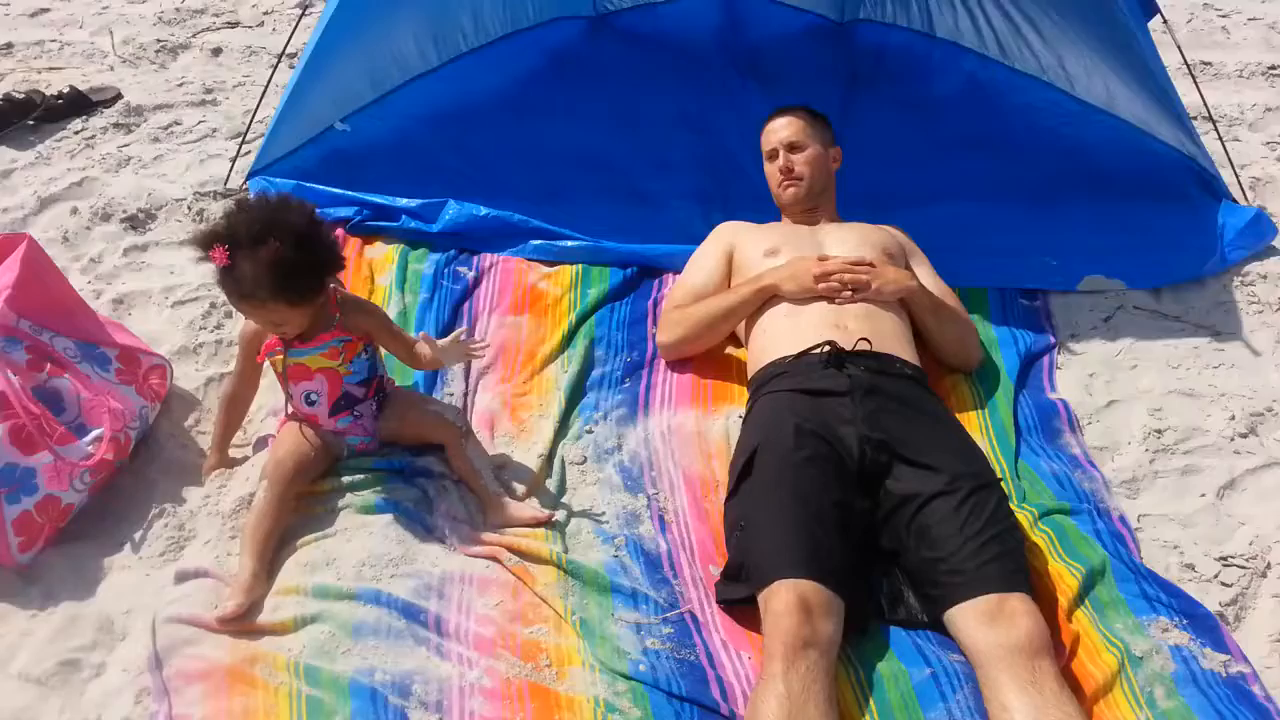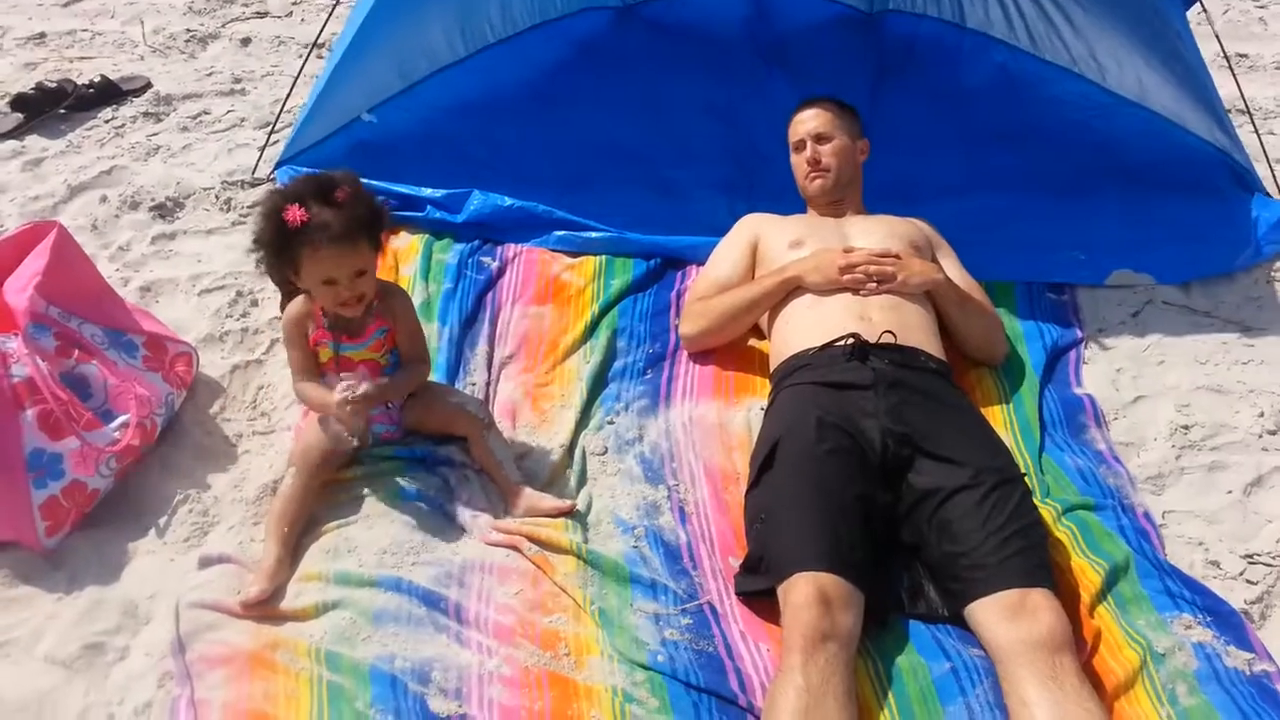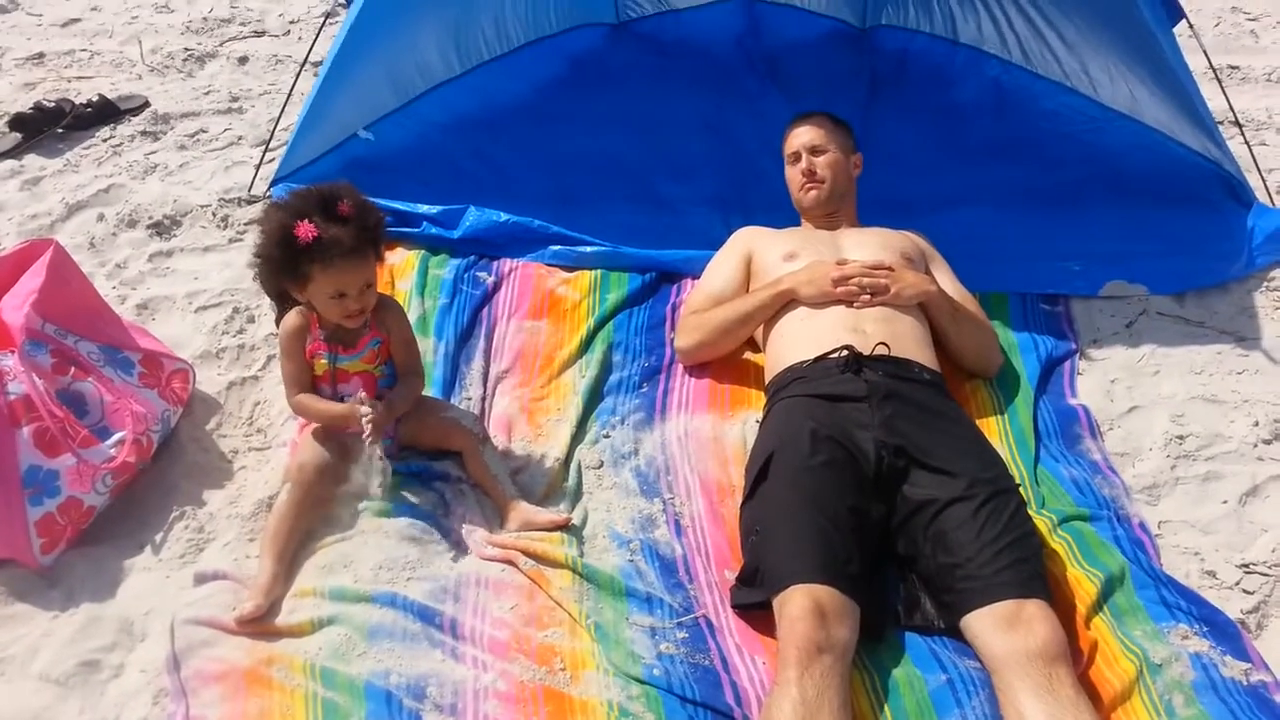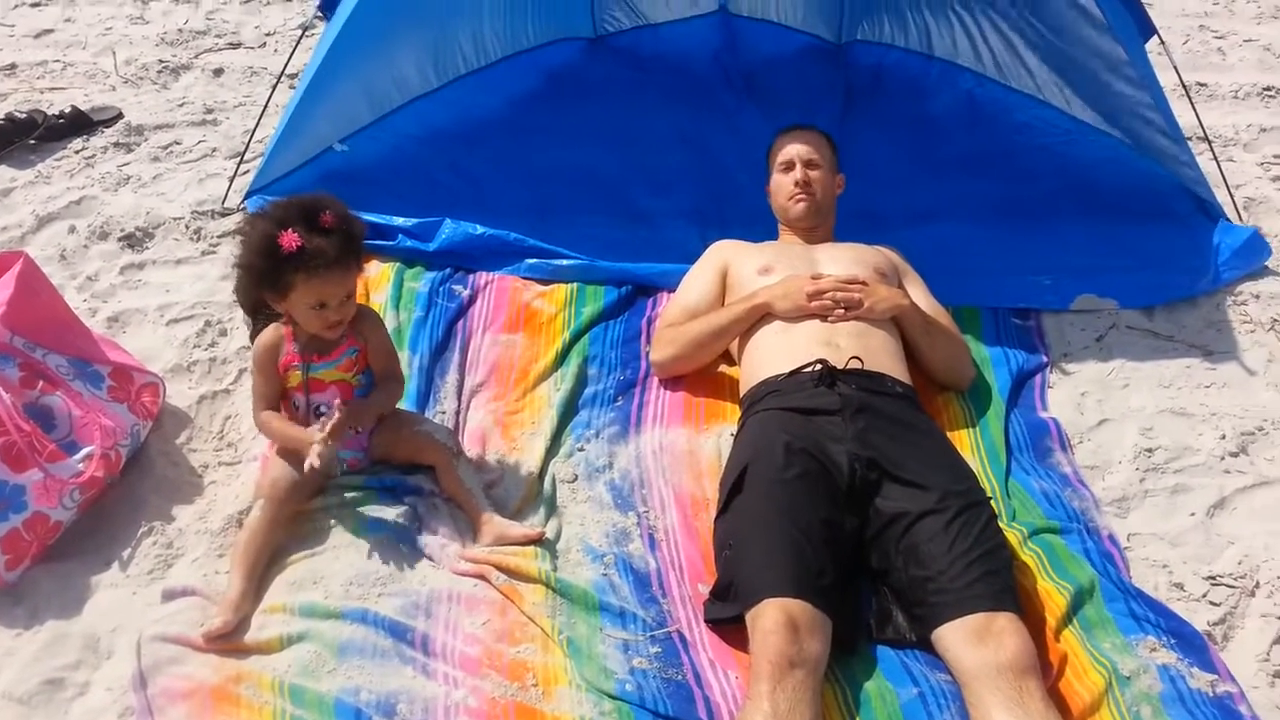
dt=0.7s
person 1, frame 1
left shoulder: (889, 238)
right shoulder: (736, 236)
left elbow: (967, 351)
right elbow: (670, 334)
left wrist: (908, 287)
right wrist: (772, 283)
left hip: (907, 404)
right hip: (794, 403)
left knee: (1016, 633)
right knee: (797, 627)
person 1, frame 2
left shoulder: (917, 231)
right shoulder: (761, 227)
left elbow: (992, 346)
right elbow: (694, 326)
left wrist: (935, 280)
right wrist: (796, 275)
left hip: (932, 399)
right hip: (817, 395)
left knee: (1037, 627)
right knee: (815, 619)
person 1, frame 3
left shoulder: (910, 244)
right shoulder: (755, 241)
left elbow: (987, 357)
right elbow: (689, 339)
left wrist: (928, 292)
right wrist: (790, 287)
left hip: (925, 409)
right hip: (812, 407)
left knee: (1033, 640)
right knee: (811, 632)
person 1, frame 4
left shoulder: (884, 259)
right shoulder: (731, 254)
left elbow: (960, 370)
right elbow: (664, 353)
left wrist: (899, 307)
right wrist: (766, 301)
left hip: (899, 424)
right hip: (786, 422)
left knee: (1003, 653)
right knee: (784, 646)
person 2, frame 1
left shoulder: (355, 313)
right shoulder: (256, 333)
left elbow: (410, 351)
right elbow: (238, 391)
left wrist: (440, 354)
right wrist: (219, 449)
left hip: (379, 409)
right hip: (313, 428)
left knee: (451, 426)
right knee: (276, 478)
left ankle: (494, 502)
right ankle: (251, 574)
person 2, frame 2
left shoulder: (393, 301)
right shoulder: (300, 316)
left elbow: (418, 365)
right elbow: (304, 385)
left wrist: (380, 389)
right wrist: (333, 403)
left hip: (402, 400)
right hip: (339, 414)
left knee: (474, 415)
right knee: (303, 464)
left ankle: (517, 491)
right ankle: (274, 559)
person 2, frame 3
left shoulder: (388, 313)
right shoulder: (296, 328)
left elbow: (413, 378)
right elbow: (298, 397)
left wrist: (386, 413)
right wrist: (350, 415)
left hip: (396, 414)
right hip: (334, 428)
left knee: (468, 429)
right knee: (302, 477)
left ankle: (512, 506)
right ankle: (270, 574)
person 2, frame 4
left shoulder: (366, 324)
right shoulder: (273, 343)
left elbow: (393, 384)
right elbow: (265, 413)
left wrist: (358, 411)
right wrist: (308, 439)
left hip: (372, 427)
right hip: (307, 442)
left knee: (441, 443)
right knee: (274, 493)
left ankle: (485, 520)
right ankle: (238, 592)
